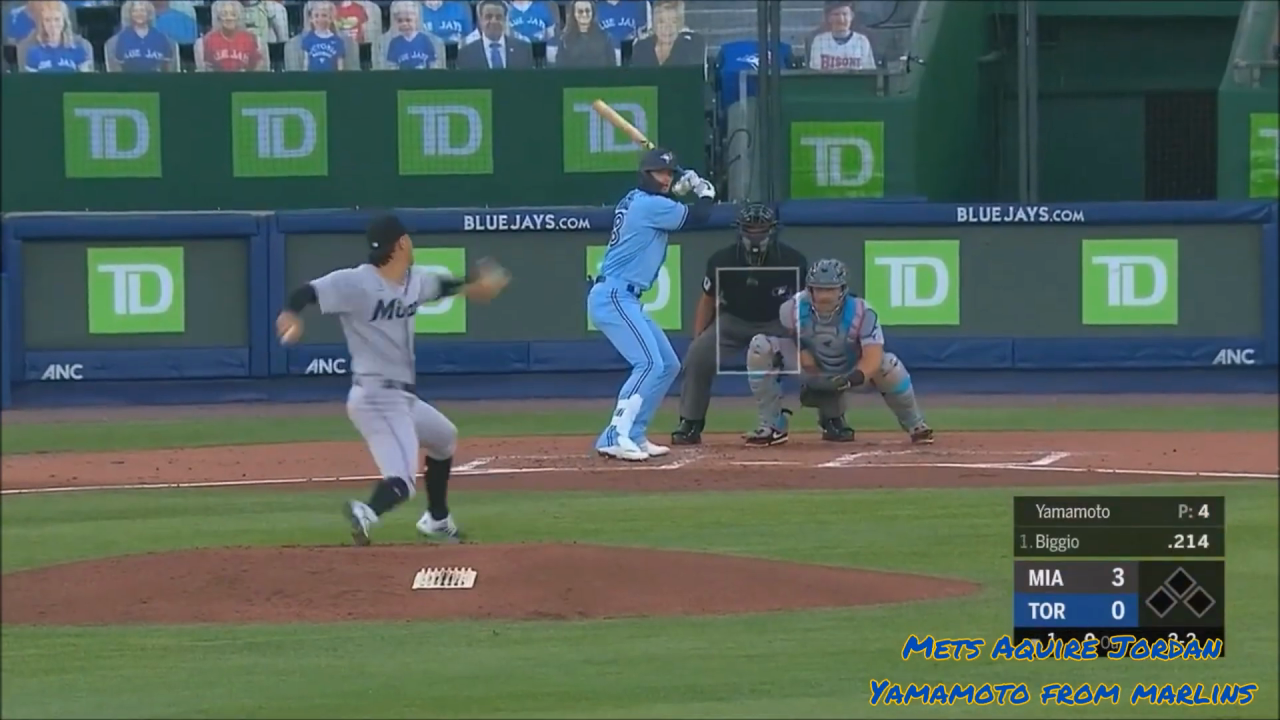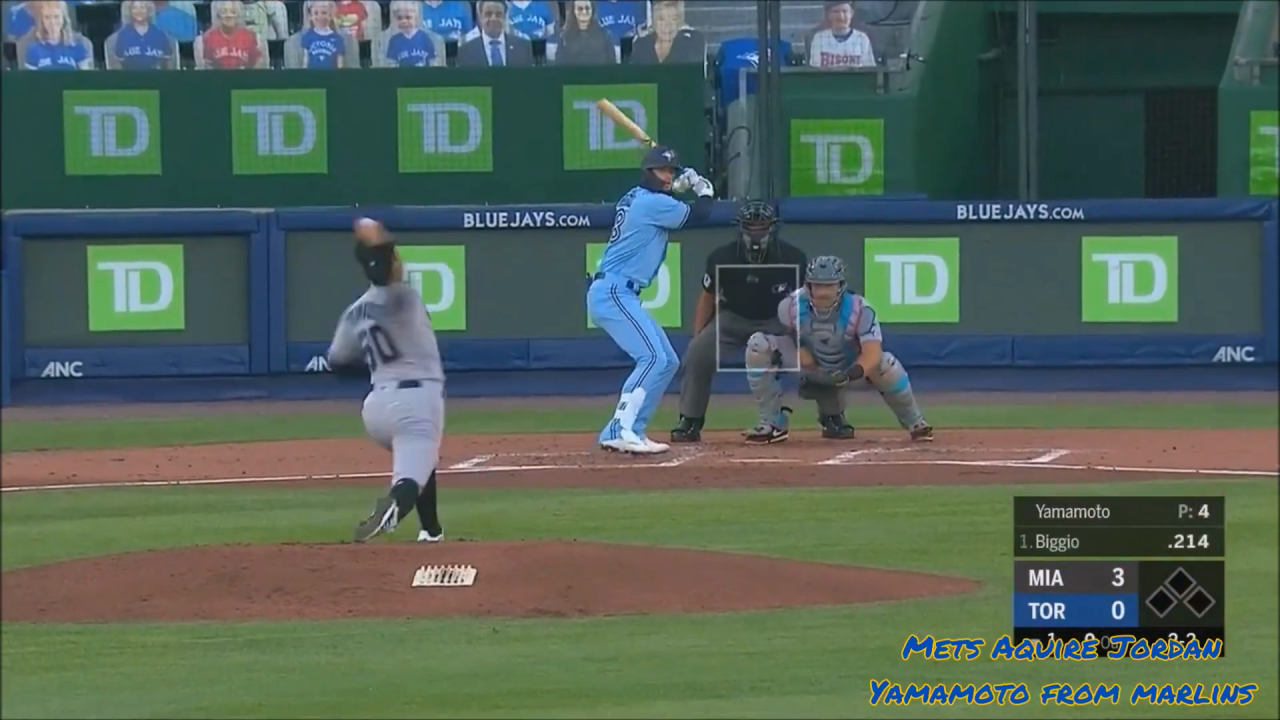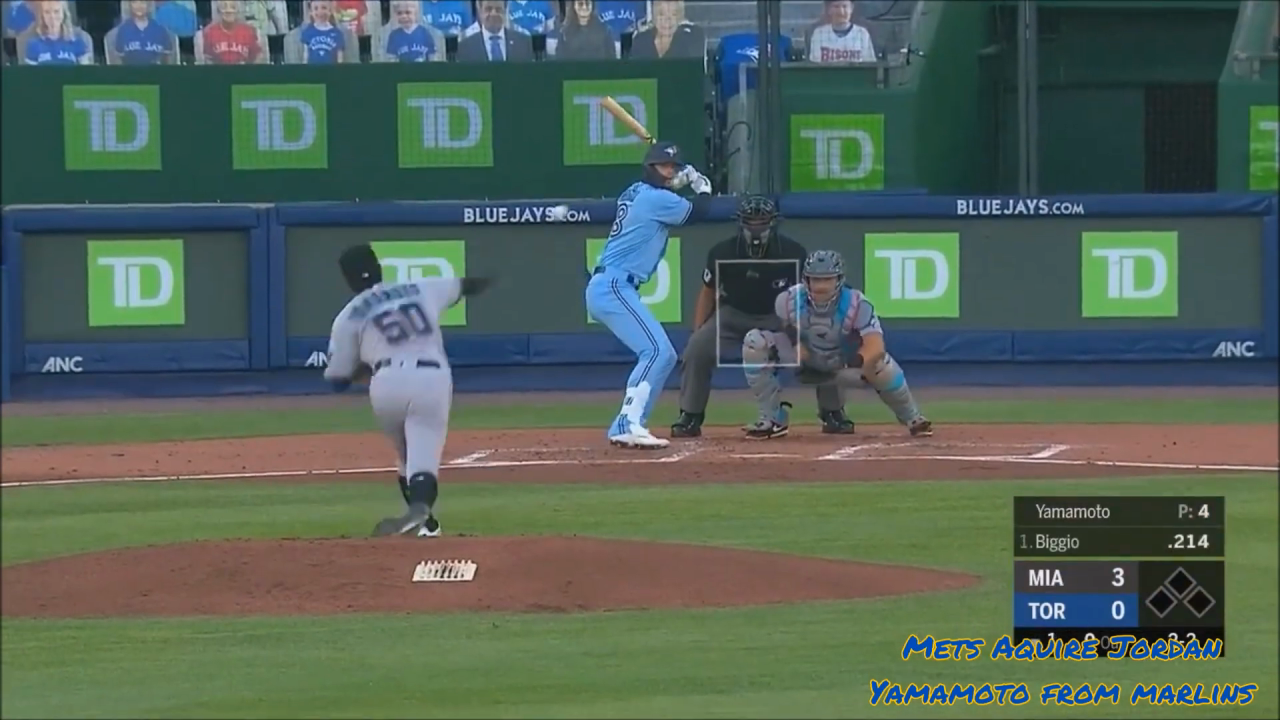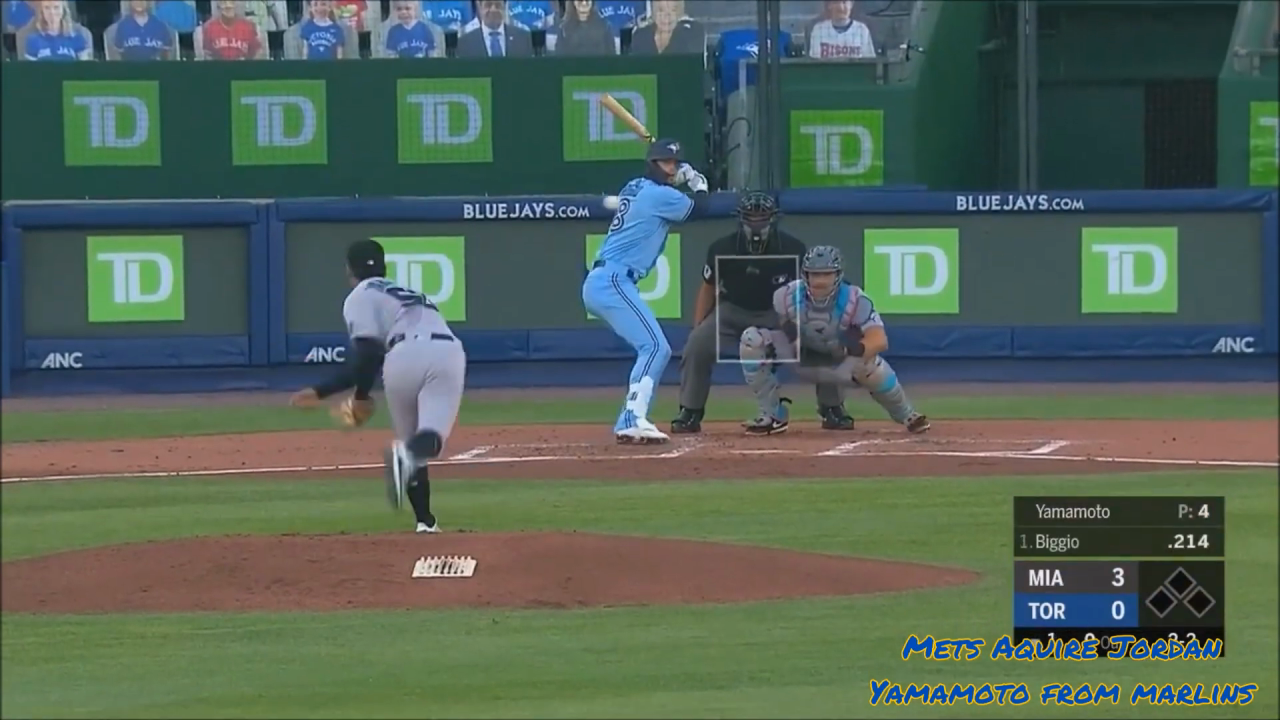
dt=0.1s
person 1, frame 1
left shoulder: (414, 279)
right shoulder: (356, 281)
left elbow: (443, 286)
right elbow: (308, 291)
left wrist: (477, 282)
right wrist: (291, 312)
left hip: (398, 399)
right hip: (376, 402)
left knee: (446, 438)
right knee: (401, 480)
left ankle: (438, 518)
person 1, frame 2
left shoulder: (354, 315)
right shoulder: (394, 294)
left elbow: (340, 365)
right wrist: (375, 237)
left hip: (379, 407)
right hip: (419, 400)
right knee: (414, 474)
left ankle: (431, 529)
right ankle: (395, 507)
person 1, frame 3
left shoulder: (347, 317)
right shoulder: (418, 290)
left elbow: (338, 380)
right elbow: (469, 286)
left wrist: (361, 370)
left hip: (385, 387)
right hip: (431, 379)
left knee: (409, 460)
right knee: (422, 471)
left ankle: (427, 523)
right ankle: (419, 509)
person 1, frame 4
left shoulder: (359, 298)
right shoulder: (400, 292)
left elbow: (367, 346)
right hip: (448, 352)
left knee: (409, 441)
right knee: (428, 439)
left ankle: (425, 521)
right ankle: (408, 456)
person 2, frame 1
left shoulder: (636, 200)
right shoulder: (652, 205)
right elbow: (698, 217)
left wrist: (678, 191)
right wrist: (706, 193)
left hip: (620, 298)
right hip: (613, 297)
left knee: (668, 365)
right knee: (650, 363)
left ankle: (634, 436)
right ankle: (615, 436)
person 2, frame 2
left shoulder: (637, 197)
right shoulder: (653, 203)
right elbow: (699, 215)
left wrist: (678, 188)
right wrist: (705, 191)
left hip: (620, 294)
right hip: (612, 293)
left knee: (667, 362)
right knee: (653, 358)
left ankle: (632, 432)
right ankle: (618, 430)
person 2, frame 3
left shoulder: (636, 192)
right shoulder: (658, 199)
right elbow: (699, 212)
left wrist: (677, 186)
right wrist: (702, 188)
left hip: (608, 288)
right hip: (613, 288)
left knee: (665, 356)
right knee: (655, 351)
left ankle: (631, 427)
right ankle: (626, 425)
person 2, frame 4
left shoulder: (636, 187)
right shoulder: (660, 195)
right elbow: (699, 209)
left wrist: (677, 181)
right wrist: (699, 185)
left hip: (606, 283)
right hip: (612, 282)
left knee: (659, 350)
right knee: (654, 346)
left ankle: (631, 423)
right ankle: (632, 419)
person 3, frame 1
left shoulder: (793, 260)
right shoulder: (721, 260)
right elbow: (708, 301)
right wrist: (697, 341)
left hip: (779, 322)
right hip: (733, 320)
right knee: (697, 357)
right ankle: (690, 424)
person 3, frame 2
left shoulder: (793, 258)
right shoulder: (721, 257)
right elbow: (708, 298)
right wrist: (697, 339)
left hip: (778, 320)
right hip: (732, 318)
right knee: (697, 355)
right ankle: (689, 422)
person 3, frame 3
left shoulder: (793, 252)
right shoulder: (722, 252)
right elbow: (709, 293)
right wrist: (698, 334)
left hip: (779, 315)
right hip: (733, 313)
right knee: (697, 349)
left ankle: (832, 414)
right ankle: (690, 417)
person 3, frame 4
left shoulder: (793, 248)
right shoulder: (722, 249)
right elbow: (709, 289)
right wrist: (698, 330)
left hip: (778, 311)
right hip: (732, 310)
right knee: (697, 346)
left ankle: (832, 410)
right ankle: (690, 413)
person 4, frame 1
left shoulder: (861, 313)
right shoulder: (794, 308)
left elbow: (873, 358)
left wrist: (847, 381)
right wrist: (801, 349)
left hip: (851, 370)
right hip: (813, 368)
left knee: (888, 366)
right knee: (760, 347)
left ankle: (914, 425)
right ankle: (773, 426)
person 4, frame 2
left shoulder: (859, 311)
right shoulder: (792, 305)
left elbow: (873, 354)
left wrist: (846, 376)
right wrist: (799, 347)
left hip: (849, 367)
right hip: (812, 365)
left knee: (886, 365)
right knee: (758, 345)
left ankle: (914, 423)
right ankle: (772, 424)
person 4, frame 3
left shoulder: (857, 305)
right shoulder: (790, 300)
left elbow: (877, 347)
left wrist: (844, 362)
right wrist: (796, 342)
left hip: (847, 365)
right hip: (807, 361)
left knee: (881, 365)
right knee: (755, 342)
left ankle: (912, 418)
right ankle: (772, 419)
person 4, frame 4
left shoulder: (855, 301)
right shoulder: (788, 295)
left elbow: (880, 340)
left wrist: (845, 349)
right wrist: (793, 337)
left hip: (844, 362)
right hip: (805, 357)
left knee: (873, 367)
right knee: (751, 339)
left ankle: (907, 415)
right ankle: (771, 415)
